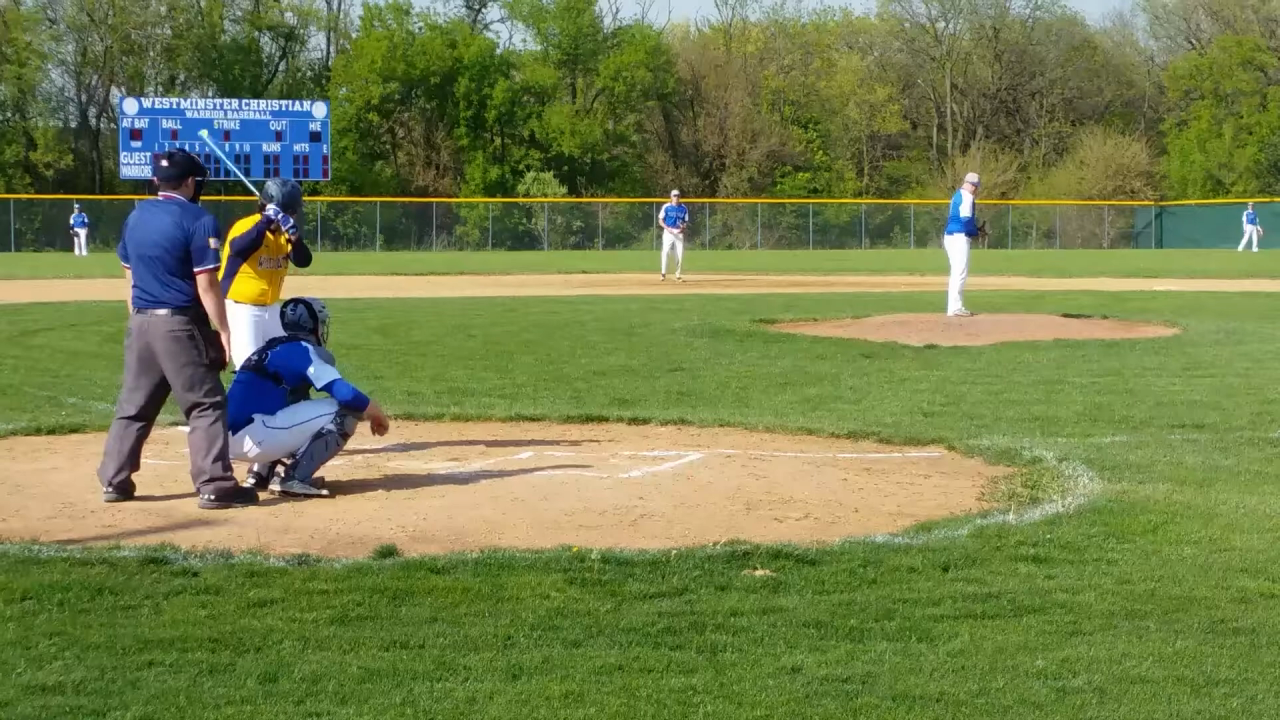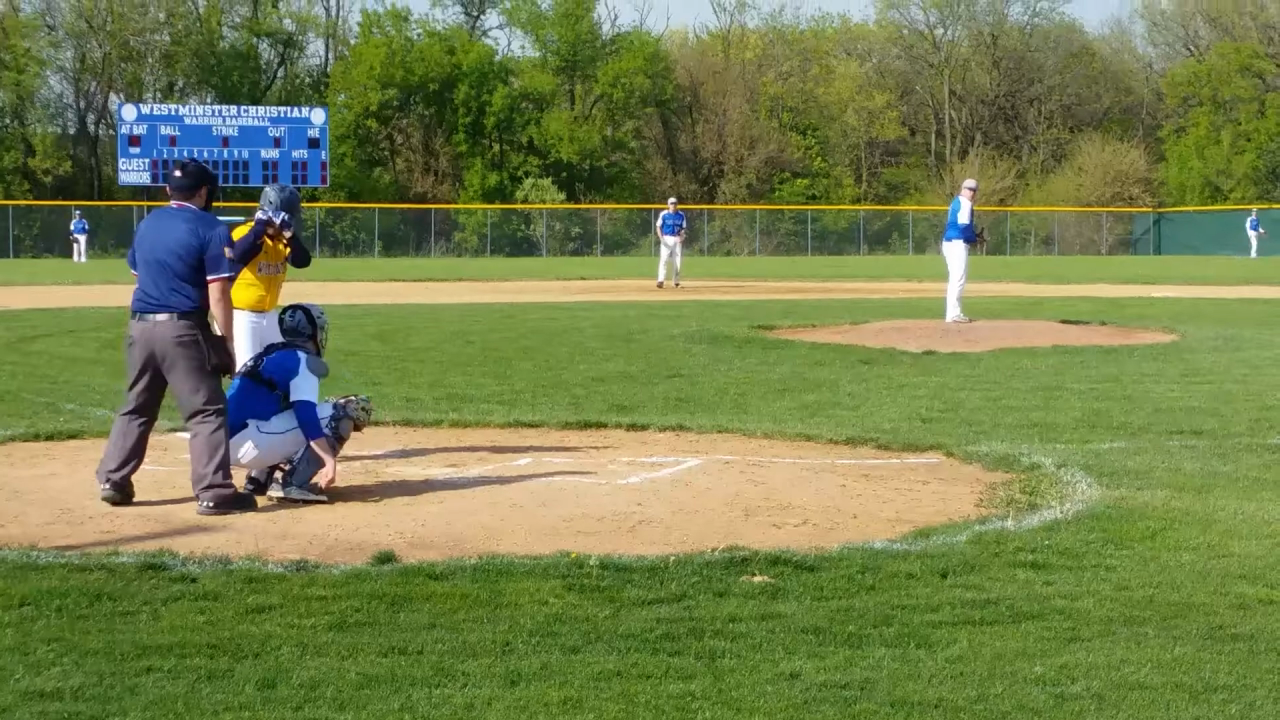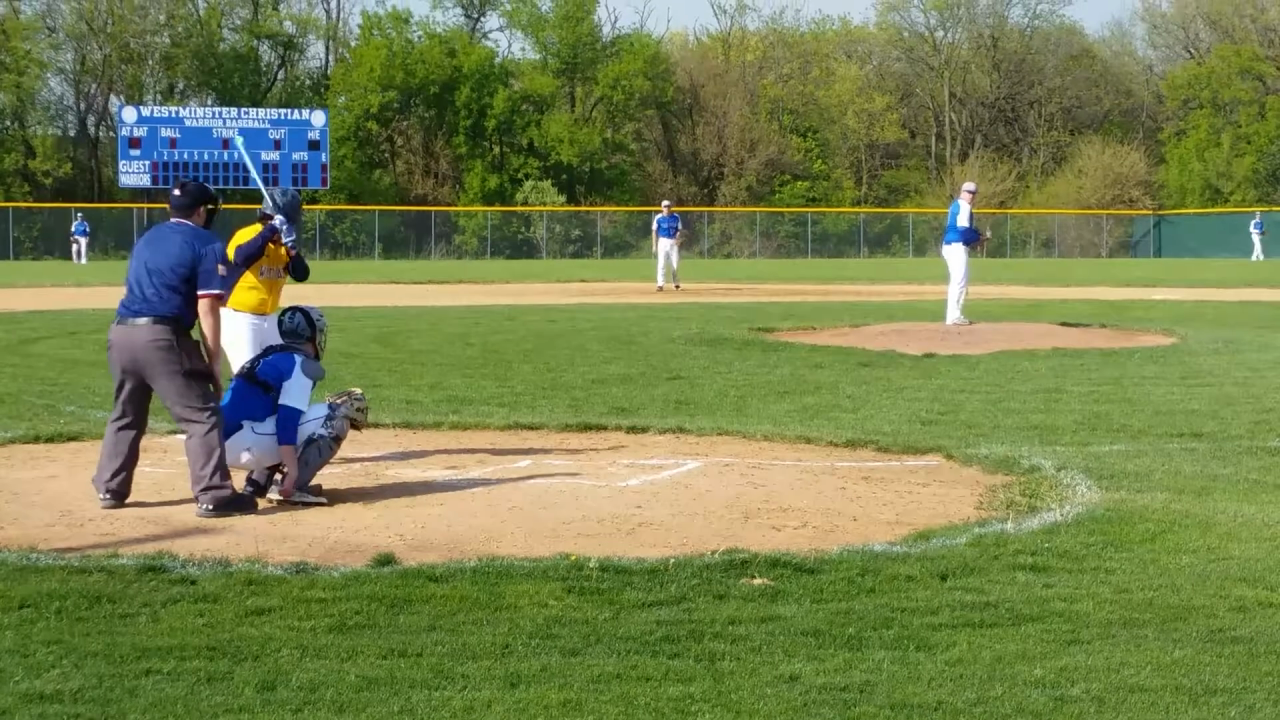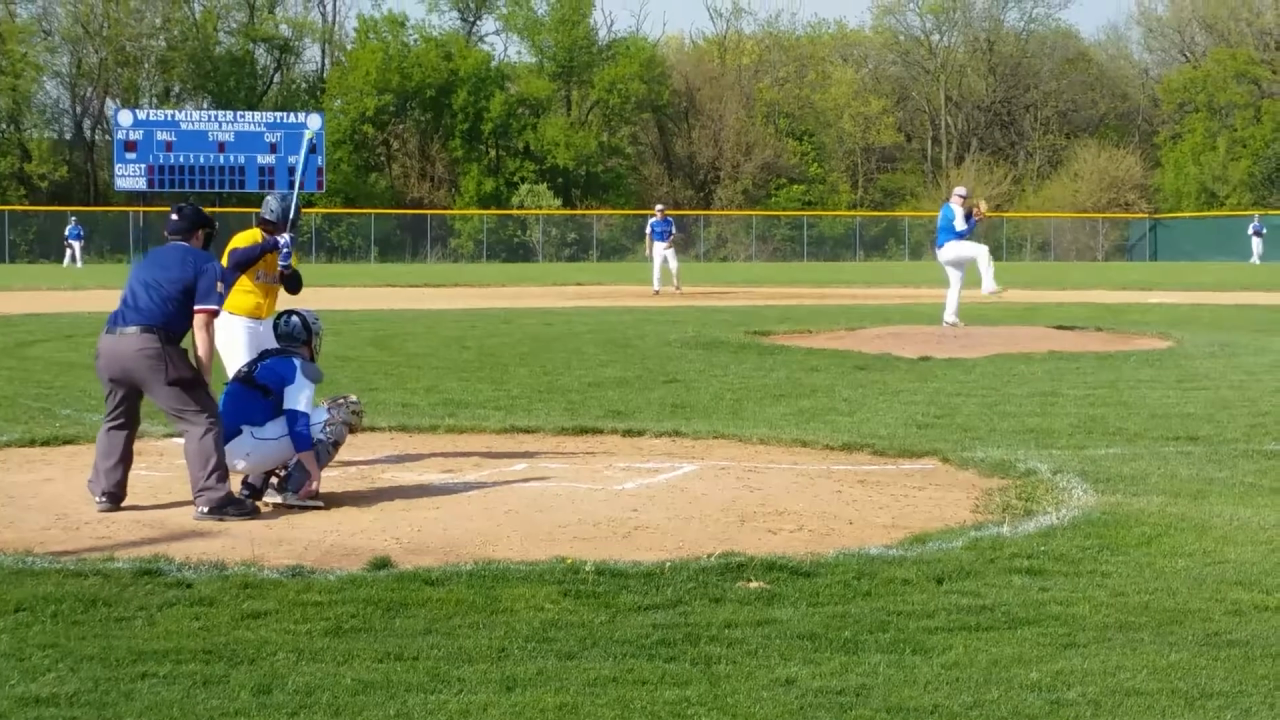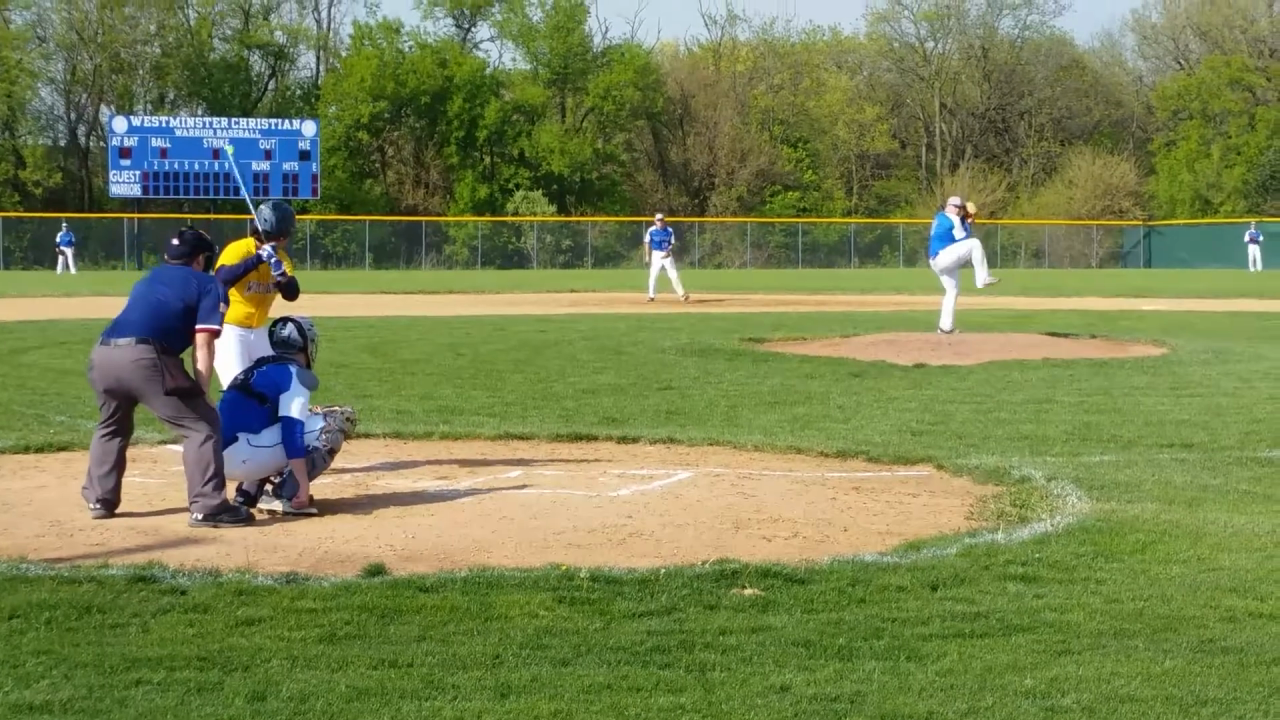
dt=0.3s
person 1, frame 1
left shoulder: (135, 216)
right shoulder: (198, 220)
left elbow: (131, 276)
right elbow: (206, 285)
right wrist: (223, 332)
left hip: (140, 322)
right hip: (179, 325)
left knee: (133, 405)
right knee: (206, 405)
left ankle: (115, 482)
right ankle: (214, 487)
person 1, frame 2
left shoulder: (147, 223)
right shoulder: (212, 228)
left elbow: (138, 276)
right elbow: (217, 294)
right wrist: (227, 340)
left hip: (140, 327)
right hip: (182, 330)
left knee: (135, 409)
right knee: (207, 412)
left ankle: (113, 482)
right ankle: (214, 494)
person 1, frame 3
left shoulder: (147, 237)
right shoulder: (207, 244)
right elbow: (207, 309)
right wrist: (213, 361)
left hip: (121, 333)
right hip: (160, 337)
left knee: (125, 415)
right knee: (201, 415)
left ankle: (110, 488)
right ankle: (213, 497)
person 1, frame 4
left shoulder: (147, 259)
right shoulder: (205, 263)
right elbow: (201, 327)
right wrist: (204, 379)
left hip: (108, 343)
right hip: (148, 346)
left knee: (118, 419)
right knee: (202, 417)
left ankle: (105, 493)
right ankle: (212, 501)
person 1, frame 5
left shoulder: (148, 279)
right shoulder: (207, 285)
right elbow: (202, 346)
right wrist: (201, 394)
left hip: (102, 355)
right hip: (143, 358)
left knee: (112, 427)
right knee: (203, 424)
left ankle: (100, 500)
right ankle: (207, 507)
person 2, frame 1
left shoulder: (269, 350)
right shoulder: (305, 351)
right elbow: (345, 394)
right wrist: (376, 414)
left hip: (232, 439)
right hip: (255, 437)
right knee: (344, 410)
left ankle: (260, 473)
right ankle: (295, 478)
person 2, frame 2
left shoulder: (268, 356)
right shoulder: (302, 360)
right elbow: (306, 415)
right wrist: (329, 460)
left hip: (227, 445)
right hip: (250, 443)
right knee: (338, 414)
left ankle: (258, 479)
right ankle: (291, 485)
person 2, frame 3
left shoulder: (269, 357)
right shoulder: (300, 364)
right elbow: (287, 420)
right wrist: (293, 472)
left hip: (226, 445)
right hip: (244, 443)
right knee: (334, 416)
left ankle: (259, 481)
right ankle: (293, 488)
person 2, frame 4
left shoulder: (262, 362)
right shoulder: (298, 368)
right elbow: (299, 425)
right wrist: (315, 475)
left hip: (223, 450)
right hip: (245, 449)
right knee: (333, 419)
left ankle: (255, 485)
right ankle: (288, 490)
person 2, frame 5
left shoulder: (259, 369)
right shoulder: (294, 374)
right elbow: (292, 432)
right wrist: (304, 485)
right hip: (240, 456)
right knee: (329, 427)
left ankle: (249, 491)
right ankle: (282, 497)
person 3, frame 1
left shoulder: (284, 232)
right shoulder: (246, 225)
left elbow: (304, 261)
right elbow: (237, 249)
left wrist: (293, 234)
right wrist: (266, 221)
left hip: (270, 309)
right hip: (239, 309)
person 3, frame 2
left shoulder: (282, 239)
right shoulder: (245, 232)
left elbow: (302, 261)
right elbow: (237, 254)
left wrist: (288, 232)
right wrist: (260, 224)
left hip: (268, 316)
right hip: (238, 316)
person 3, frame 3
left shoulder: (283, 243)
right shoulder: (247, 234)
left elbow: (301, 275)
right elbow: (241, 257)
left wrist: (292, 248)
right wrist: (271, 230)
left hip: (268, 319)
right hip: (237, 318)
person 3, frame 4
left shoulder: (284, 248)
right shoulder: (245, 239)
left elbow: (295, 288)
right elbow: (235, 260)
left wrist: (287, 268)
right wrist: (273, 244)
left hip: (264, 323)
right hip: (233, 322)
person 3, frame 5
left shoulder: (280, 257)
right shoulder: (238, 249)
left elbow: (292, 294)
right elbow: (222, 277)
left wrist: (282, 277)
right wrist: (258, 258)
left hip: (257, 331)
right hip: (227, 331)
